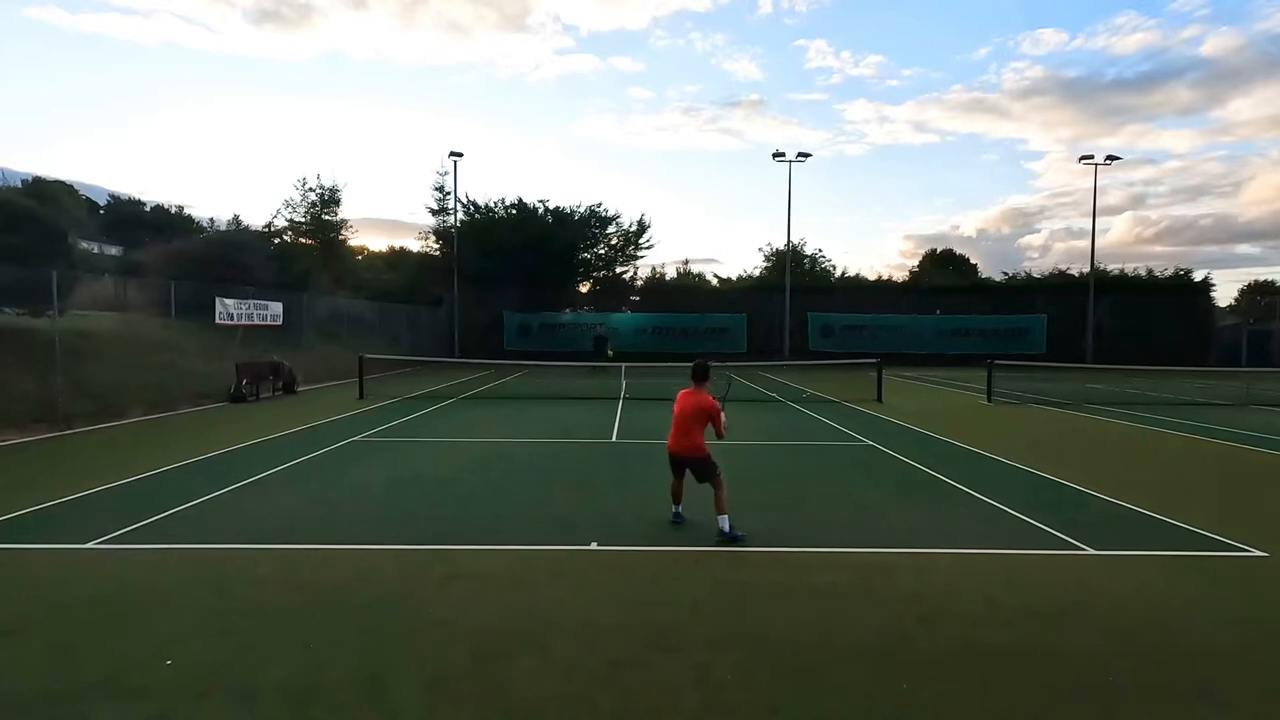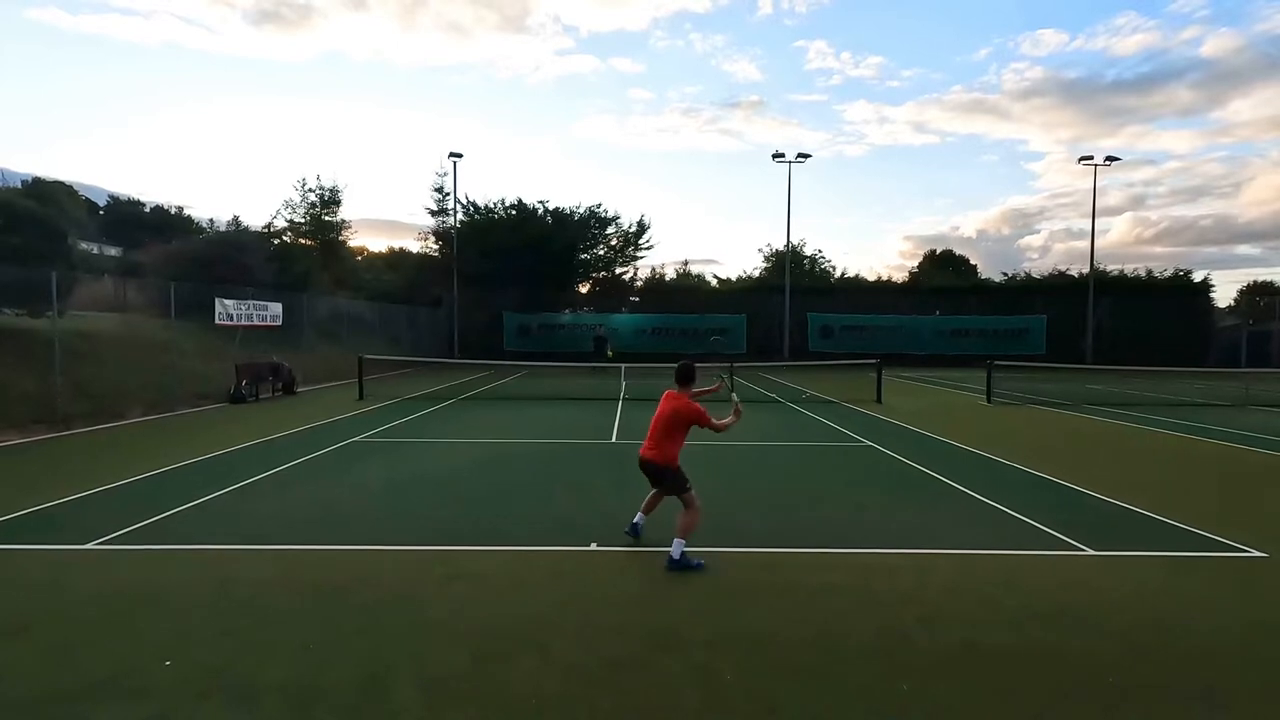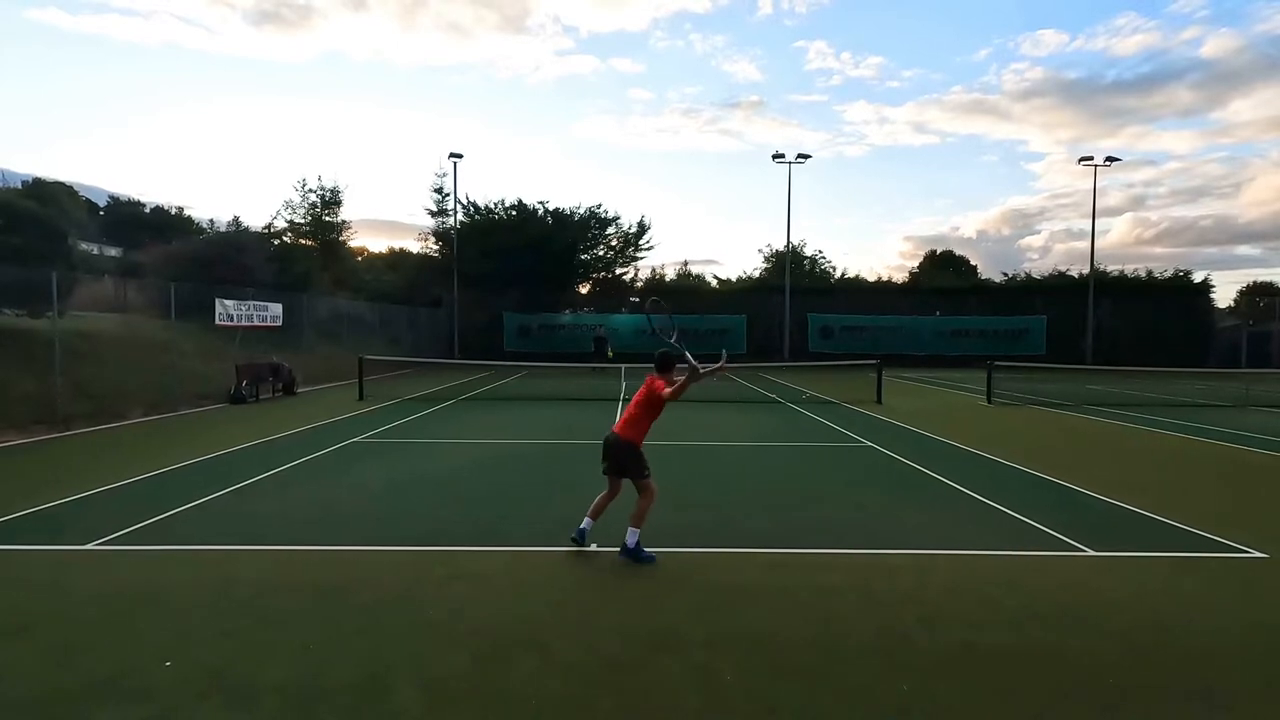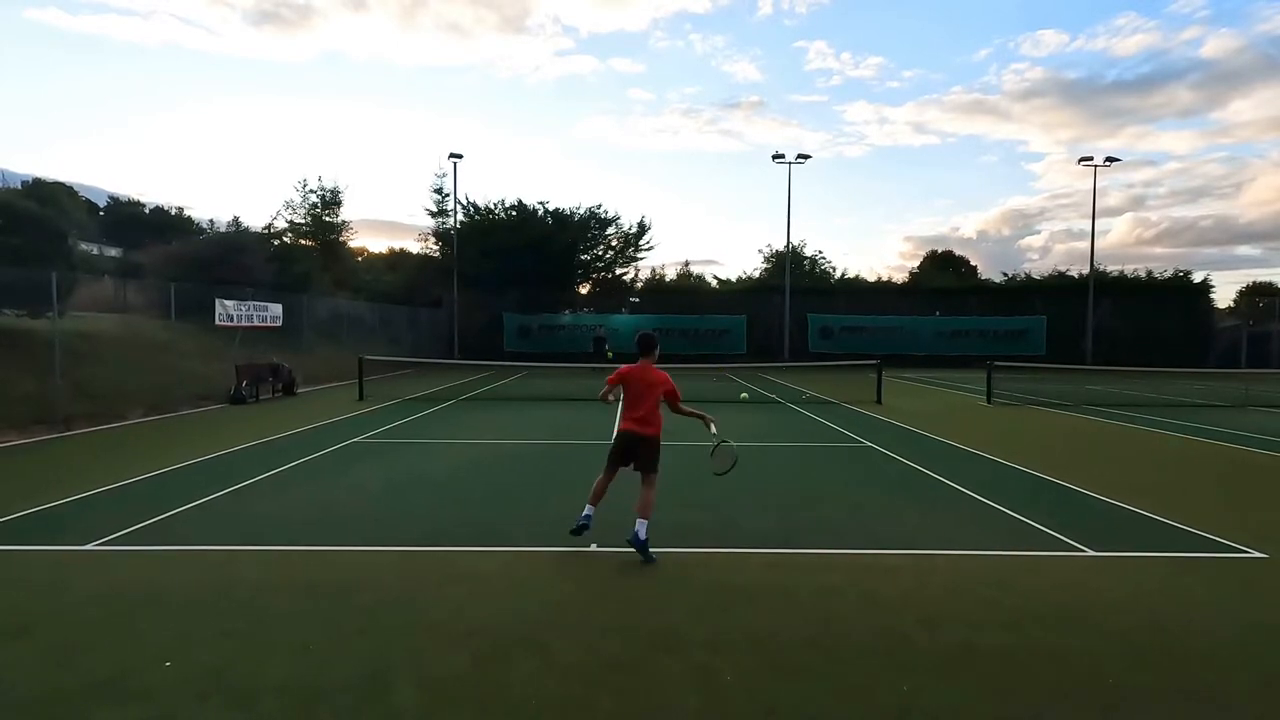
dt=0.4s
person 1, frame 1
left shoulder: (681, 395)
right shoulder: (711, 404)
right elbow: (720, 436)
right wrist: (723, 423)
left hip: (674, 450)
right hip: (696, 452)
left knee: (678, 476)
right knee: (718, 485)
left ankle: (676, 512)
right ankle: (725, 529)
person 1, frame 2
left shoulder: (667, 395)
right shoulder: (693, 409)
right elbow: (718, 427)
left wrist: (714, 388)
right wrist: (734, 417)
left hip: (645, 457)
right hip: (665, 462)
left knee: (661, 489)
right knee: (692, 506)
left ankle: (636, 525)
right ankle: (676, 556)
person 1, frame 3
left shoulder: (654, 380)
right shoulder: (658, 386)
left elbow: (678, 382)
right elbow: (671, 395)
left wrist: (714, 368)
right wrist: (691, 376)
left hip: (614, 439)
right hip: (626, 444)
left knee: (611, 490)
right knee: (648, 492)
left ankle: (583, 531)
right ankle: (630, 546)
person 1, frame 4
left shoulder: (625, 372)
right shoulder: (663, 378)
left elbow: (603, 396)
right elbow: (678, 409)
left wrist: (611, 398)
right wrist: (702, 416)
left hip: (626, 434)
right hip: (650, 437)
left knee: (607, 475)
right knee: (648, 486)
left ankle: (586, 518)
right ankle: (640, 536)
